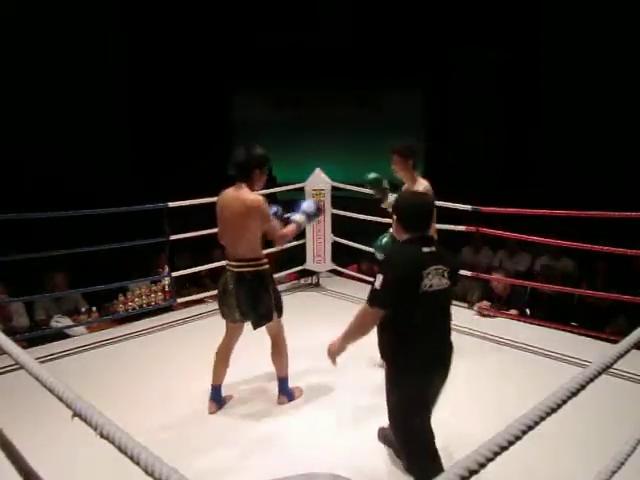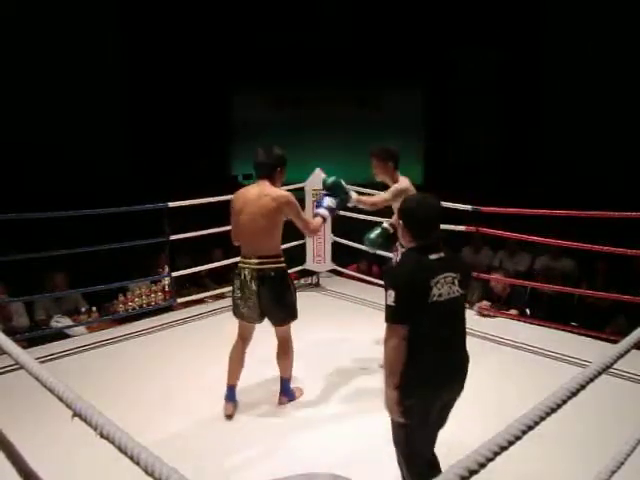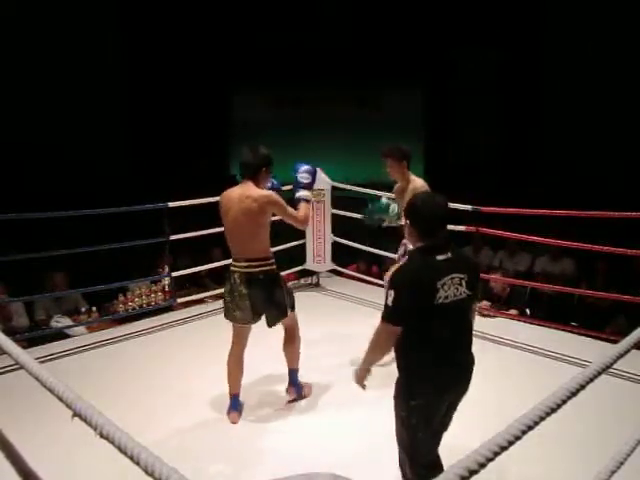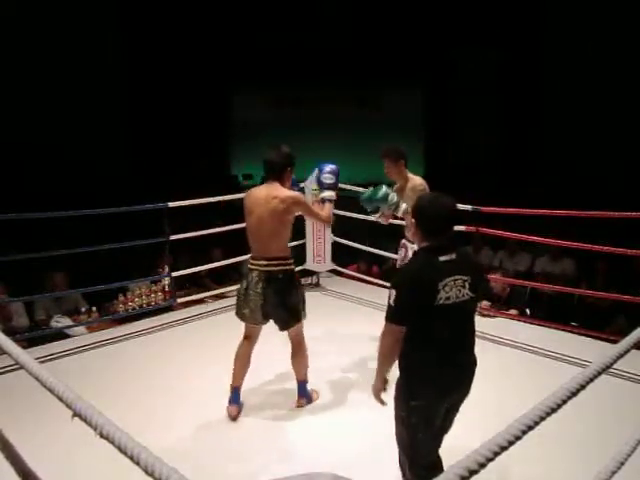
dt=0.4s
person 1, frame 1
left shoulder: (396, 261)
right shoulder: (444, 259)
left elbow: (372, 314)
left wrist: (341, 342)
left hip: (408, 361)
right hip: (439, 356)
left knee: (409, 425)
right knee: (416, 415)
right ankle: (396, 437)
person 1, frame 2
left shoulder: (402, 272)
right shoulder: (458, 265)
left elbow: (396, 336)
left wrist: (391, 385)
left hip: (419, 378)
right hip: (455, 369)
left knee: (412, 447)
right knee: (424, 439)
person 1, frame 3
left shoulder: (408, 274)
right shoulder: (466, 265)
left elbow: (388, 334)
left wrist: (364, 366)
left hip: (421, 380)
right hip: (459, 371)
left knee: (416, 450)
right knee: (427, 442)
person 1, frame 4
left shoulder: (411, 273)
right shoulder: (471, 267)
left elbow: (394, 335)
left wrist: (380, 375)
left hip: (422, 379)
right hip: (462, 372)
left knee: (416, 449)
right knee: (429, 442)
person 2, frame 1
left shoulder: (223, 197)
right shoulder: (254, 202)
right elbow: (280, 238)
right wrist: (302, 216)
left hip: (231, 274)
right hip: (254, 276)
left knee: (230, 337)
right knee: (277, 334)
left ankle: (215, 397)
right ankle: (285, 391)
person 2, frame 2
left shoulder: (238, 197)
right shoulder: (282, 197)
left elbow: (235, 238)
right elbow: (311, 230)
right wrist: (324, 211)
left hip: (245, 272)
right hip: (272, 273)
left knee: (242, 338)
right knee: (284, 336)
left ankle: (230, 398)
right ankle: (285, 391)
person 2, frame 3
left shoulder: (225, 197)
right shoulder: (267, 197)
right elbow: (302, 221)
right wrist: (304, 190)
left hip: (237, 275)
right hip: (264, 275)
left knee: (238, 342)
right knee: (291, 326)
left ankle: (234, 405)
right ankle: (294, 385)
person 2, frame 4
left shoulder: (250, 196)
right shoulder: (291, 198)
right elbow: (326, 219)
right wrist: (328, 190)
left hip: (254, 273)
right hip: (280, 274)
left knee: (249, 337)
right knee: (296, 337)
left ankle: (234, 401)
right ankle: (303, 393)
